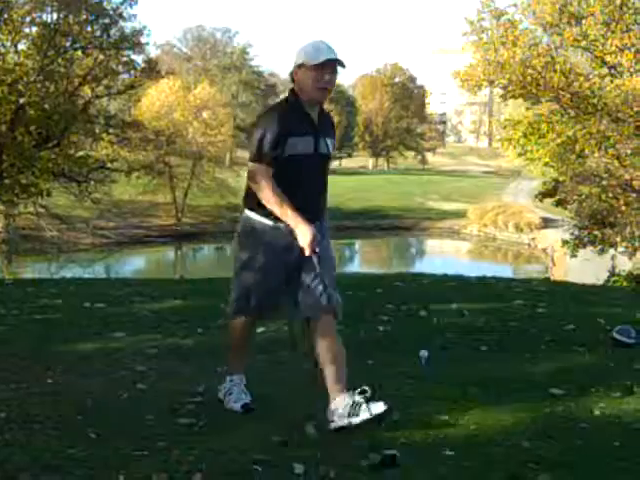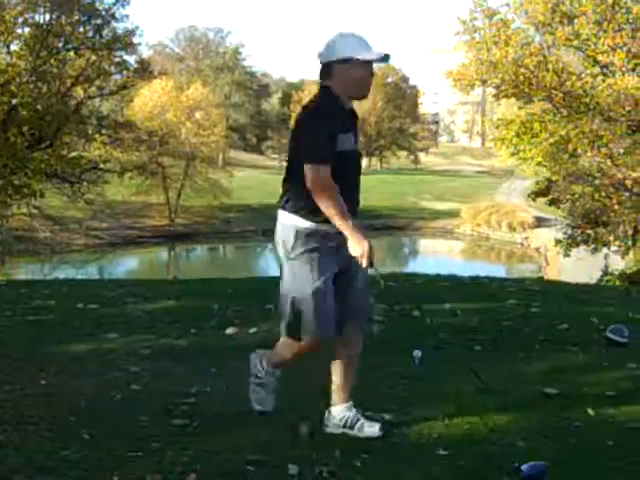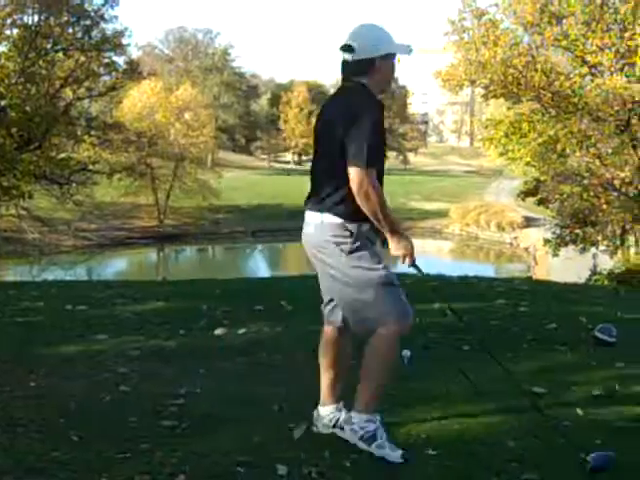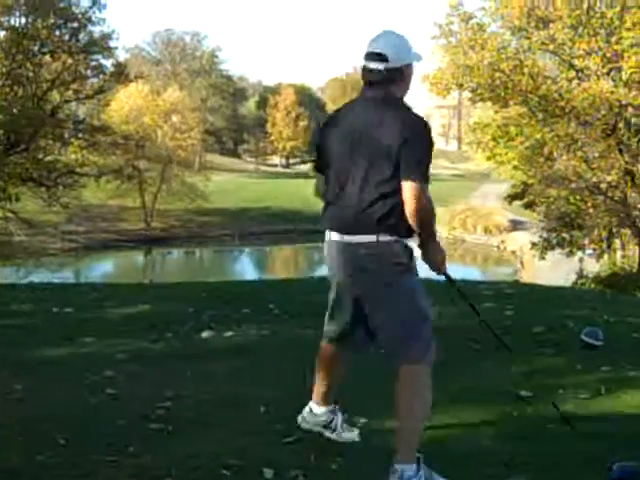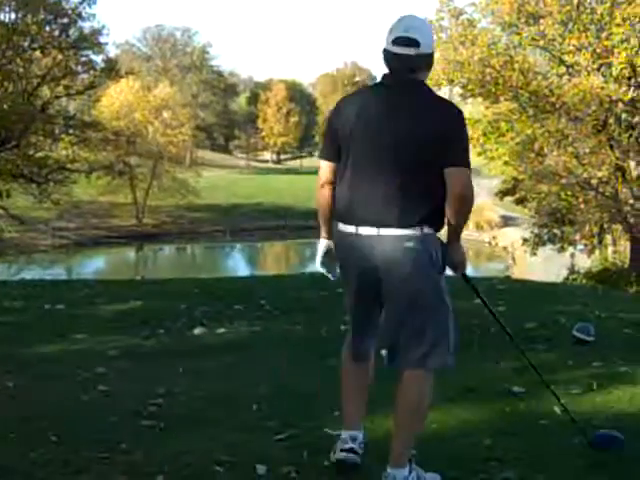
dt=0.2s
person 1, frame 1
left shoulder: (327, 124)
right shoulder: (275, 119)
right elbow: (261, 181)
left wrist: (316, 225)
right wrist: (298, 225)
left hip: (311, 231)
right hip: (267, 230)
left knee: (326, 313)
right knee: (247, 311)
left ankle: (341, 403)
right ankle: (234, 378)
person 1, frame 2
left shoulder: (346, 116)
right shoulder: (318, 115)
right elbow: (318, 182)
left wrist: (352, 232)
right wrist: (354, 235)
left hip: (337, 233)
right hip: (305, 232)
left knee: (352, 321)
right knee: (314, 330)
left ankle: (341, 409)
right ankle: (268, 364)
person 1, frame 3
left shoulder: (339, 103)
right shoulder: (363, 110)
right elbow: (361, 183)
right wrist: (393, 233)
left hip: (330, 225)
right hip: (341, 232)
left knee: (340, 320)
right knee: (394, 320)
left ankle: (330, 409)
right ankle: (363, 417)
person 1, frame 4
left shoulder: (333, 122)
right shoulder: (411, 125)
left elbow: (322, 190)
right elbow: (416, 202)
right wrist: (431, 246)
left hip: (338, 243)
right hip: (381, 251)
left knee: (338, 333)
right knee: (416, 354)
left ankle: (318, 409)
person 1, frame 5
left shoulder: (348, 106)
right shoulder: (444, 113)
left elbow: (326, 181)
right elbow: (460, 190)
left wrist: (327, 235)
right wrist: (453, 241)
left hip: (352, 239)
right hip: (412, 245)
left knee: (357, 341)
right knee: (420, 360)
left ankle: (351, 436)
